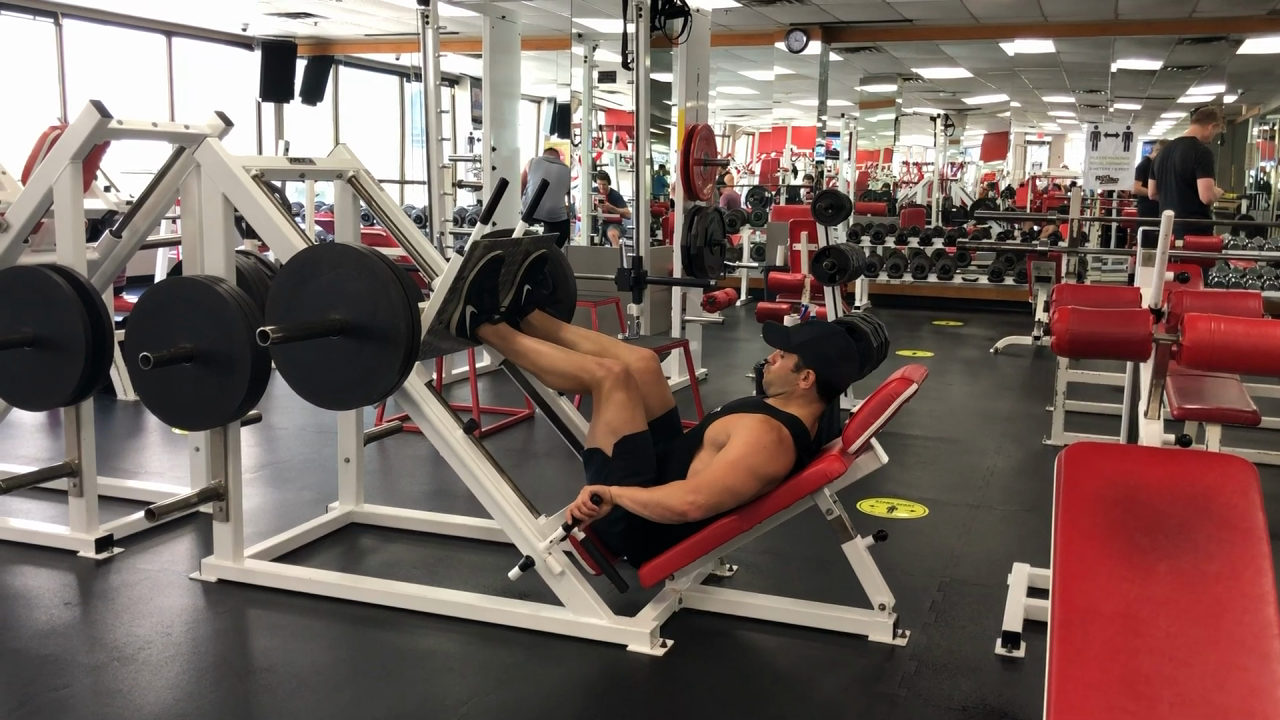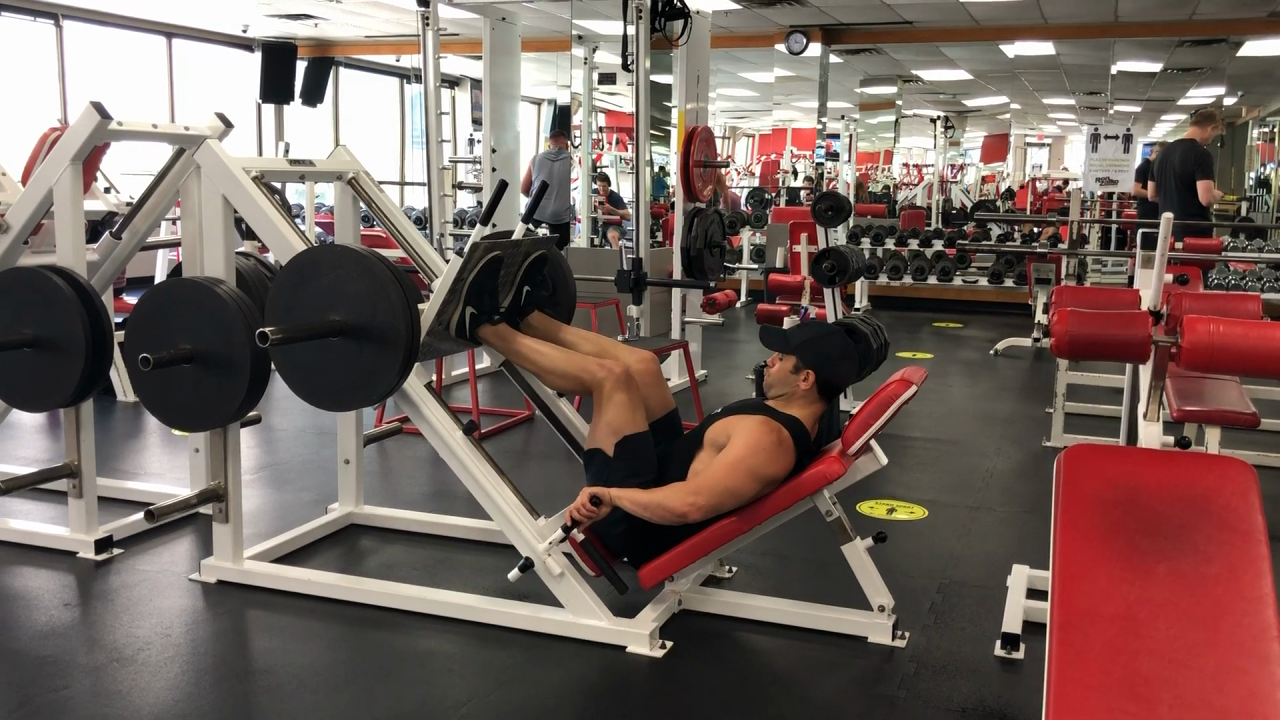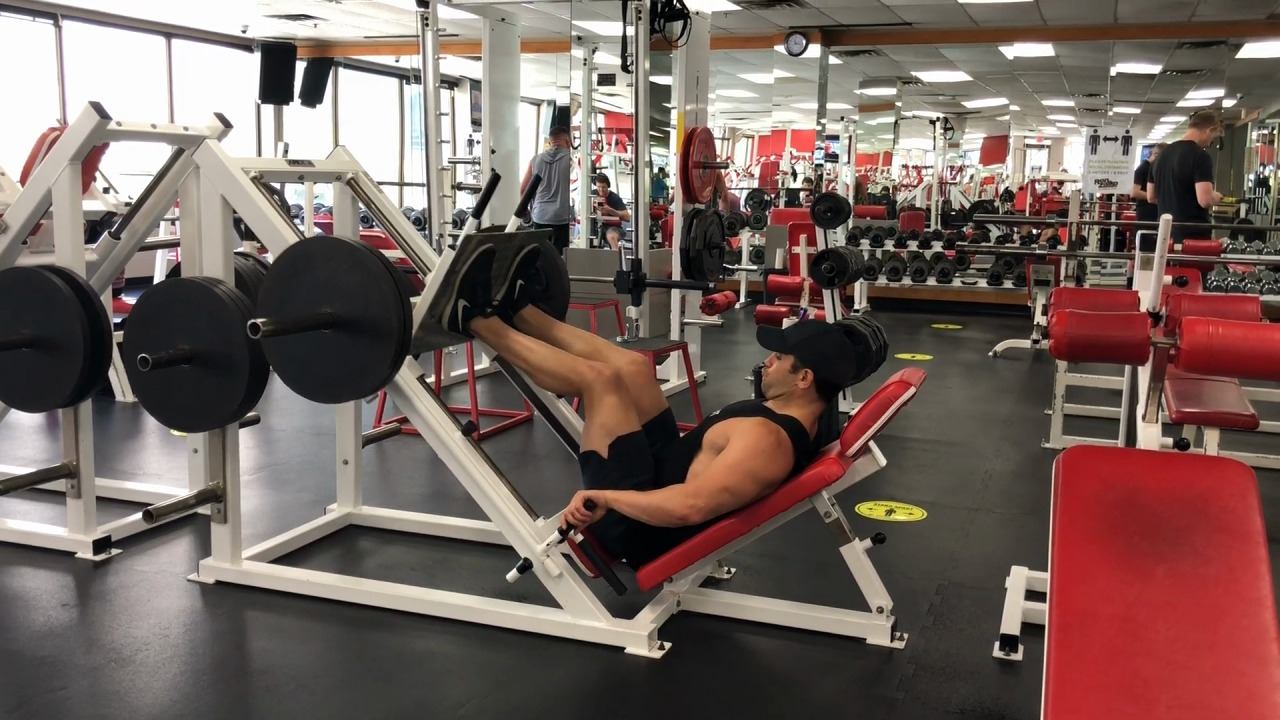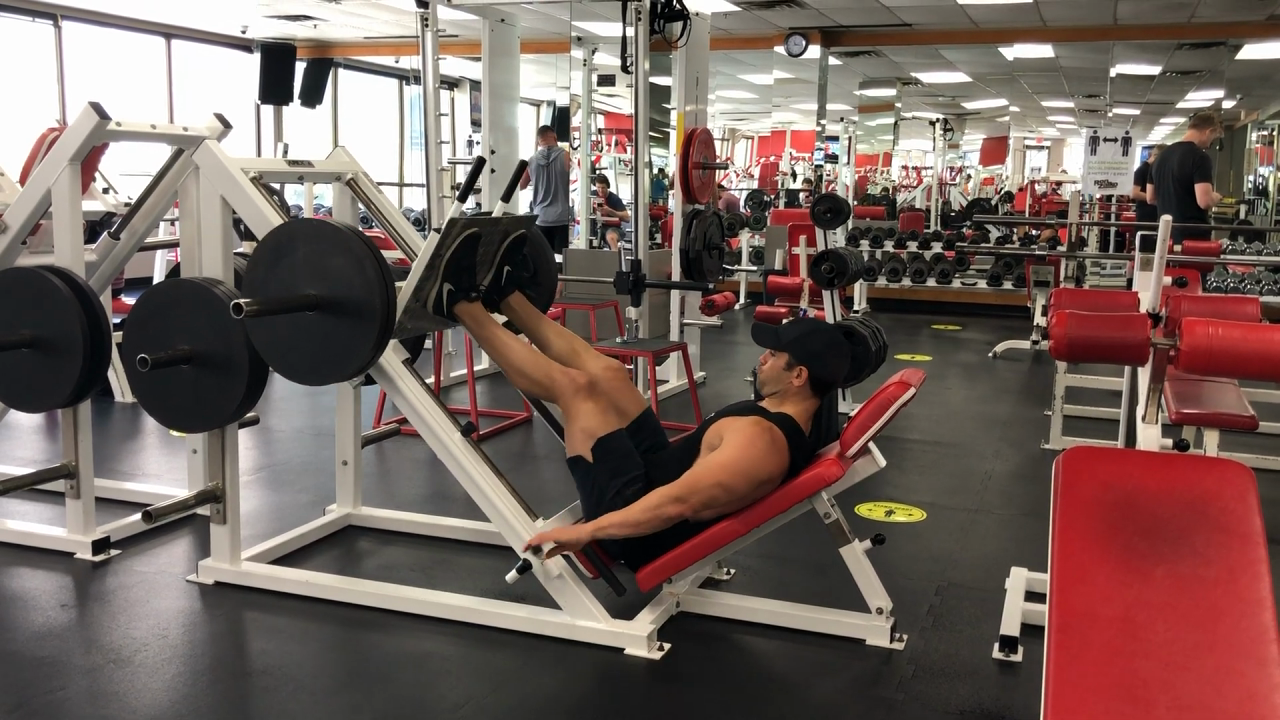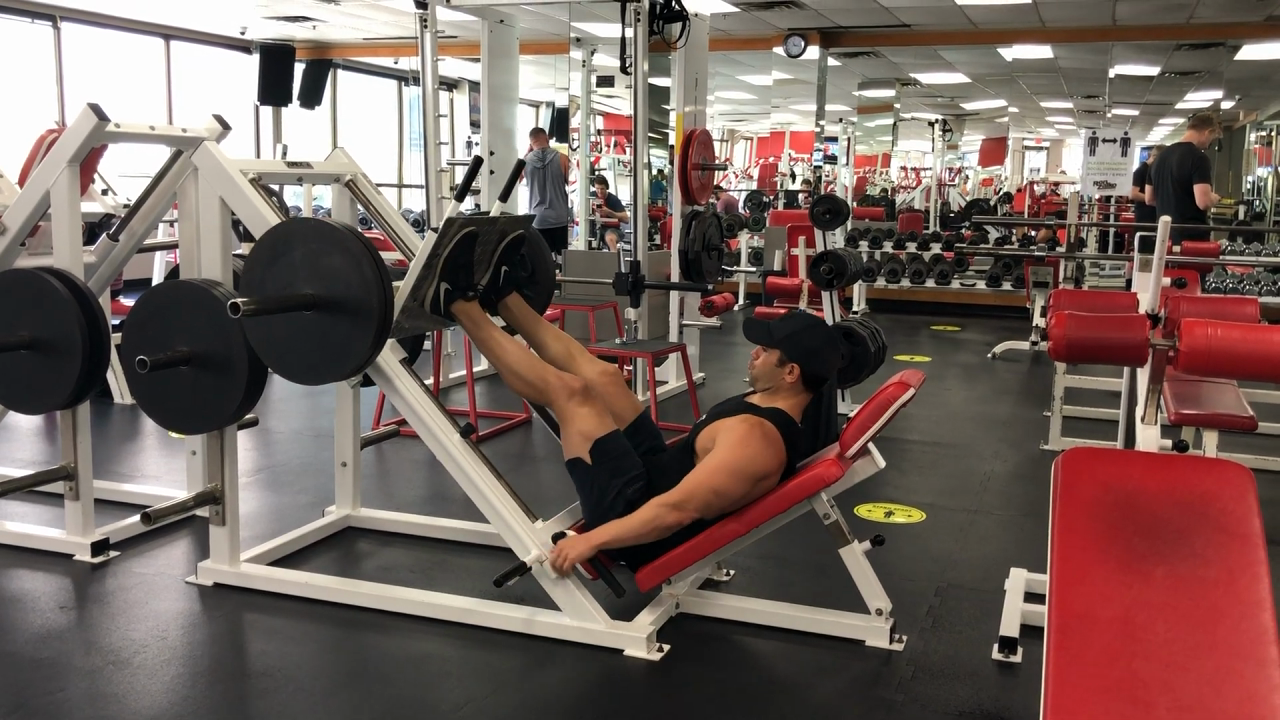
dt=0.3s
person 1, frame 1
left shoulder: (768, 437)
right shoulder: (793, 423)
left elbow: (690, 503)
left wrist: (610, 493)
left hip: (635, 523)
left knee: (610, 374)
right knee: (641, 364)
left ankle: (485, 325)
right ankle: (525, 314)
person 1, frame 2
left shoulder: (768, 439)
right shoulder: (794, 423)
left elbow: (690, 504)
left wrist: (609, 494)
left hip: (635, 524)
left knee: (611, 375)
right knee: (640, 365)
left ankle: (485, 325)
right ankle: (523, 316)
person 1, frame 3
left shoulder: (766, 439)
right shoulder: (792, 427)
left elbow: (689, 507)
left wrist: (604, 498)
left hip: (634, 527)
left knee: (600, 377)
right knee: (631, 368)
left ankle: (478, 319)
right ankle: (517, 309)
person 1, frame 4
left shoulder: (762, 439)
right shoulder: (790, 423)
left elbow: (681, 503)
left wrist: (586, 530)
left hip: (641, 532)
left knee: (575, 385)
right knee: (607, 373)
left ankle: (462, 303)
right ankle: (503, 295)
person 1, frame 5
left shoulder: (755, 436)
right shoulder: (782, 417)
left elbow: (677, 510)
left wrist: (590, 541)
left hip: (641, 523)
left knee: (570, 390)
right knee: (601, 377)
left ankle: (459, 302)
right ankle: (501, 294)
